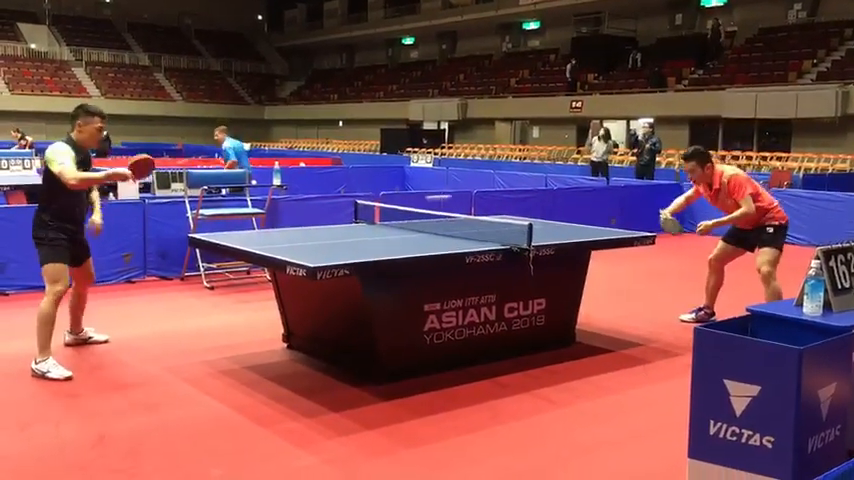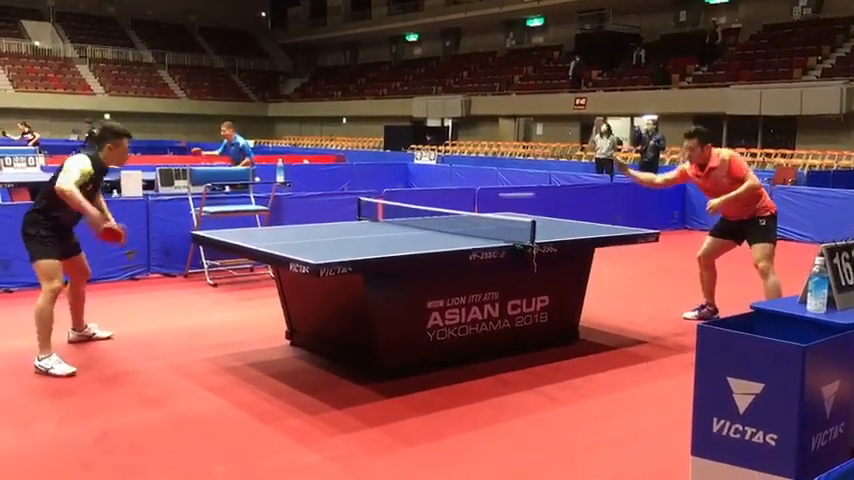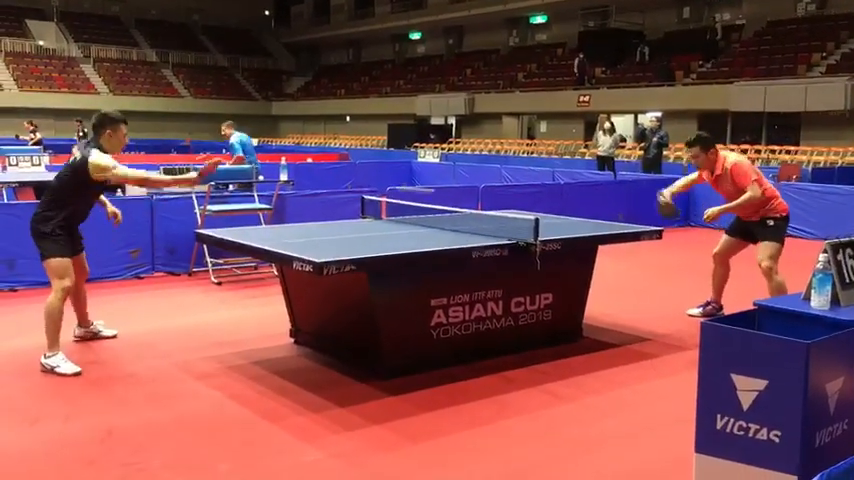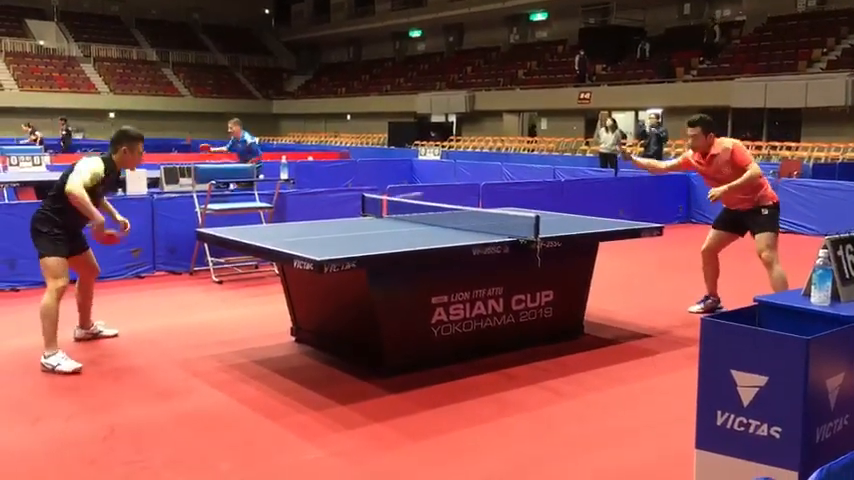
dt=0.4s
person 1, frame 1
left shoulder: (85, 155)
right shoulder: (59, 150)
left elbow: (89, 189)
right elbow: (73, 181)
left wrist: (96, 213)
right wrist: (113, 174)
left hip: (72, 230)
right hip: (51, 230)
left knee: (84, 282)
right knee: (57, 289)
left ankle: (76, 332)
right ankle: (42, 360)
person 1, frame 2
left shoulder: (99, 168)
right shoulder: (82, 163)
left elbow: (94, 195)
right elbow: (64, 188)
left wrist: (109, 220)
right wrist: (94, 217)
left hip: (61, 227)
right hip: (39, 228)
left knee: (81, 275)
right knee: (53, 286)
left ankle: (79, 329)
right ankle: (44, 357)
person 1, frame 3
left shoulder: (89, 151)
right shoulder: (96, 159)
right elbow: (140, 179)
left wrist: (107, 204)
right wrist: (189, 178)
left hip: (64, 224)
right hip: (49, 226)
left knee: (80, 276)
right knee: (63, 285)
left ankle: (84, 326)
right ankle: (51, 355)
person 1, frame 4
left shoulder: (112, 172)
right shoulder: (94, 164)
right elbow: (73, 190)
left wrist: (117, 216)
right wrist: (98, 219)
left hip: (69, 227)
right hip: (48, 226)
left knee: (90, 273)
right knee: (58, 285)
left ankle: (85, 327)
right ankle: (50, 355)
person 2, frame 1
left shoulder: (731, 177)
right shoulder: (702, 183)
left elbow: (748, 210)
right elbow: (686, 197)
left wrist: (714, 224)
right wrist: (669, 211)
left hip: (770, 221)
right hip: (744, 224)
left knee: (765, 271)
right knee: (714, 262)
right ankle: (706, 311)
person 2, frame 2
left shoulder: (728, 158)
right shoulder: (690, 169)
left elbow: (754, 183)
right elbow: (659, 181)
left wrist: (724, 200)
right wrist: (629, 172)
left hip: (759, 214)
right hip: (732, 217)
left knee: (763, 266)
right knee: (704, 257)
right ankle: (710, 308)
person 2, frame 3
left shoulder: (734, 163)
right shoulder: (707, 169)
left elbow: (754, 195)
right elbow: (688, 180)
left wrist: (720, 210)
right wrist: (668, 192)
left hip: (771, 213)
right hip: (747, 216)
left knee: (767, 266)
right knee: (719, 256)
right ankle: (714, 306)
person 2, frame 4
left shoulder: (731, 147)
right shoulder: (693, 156)
left elbow: (756, 173)
right elbow: (662, 167)
left wrist: (726, 188)
right wrist: (632, 159)
left hip: (761, 203)
right hip: (734, 209)
left knee: (767, 256)
right knee: (707, 250)
right ankle: (712, 299)
